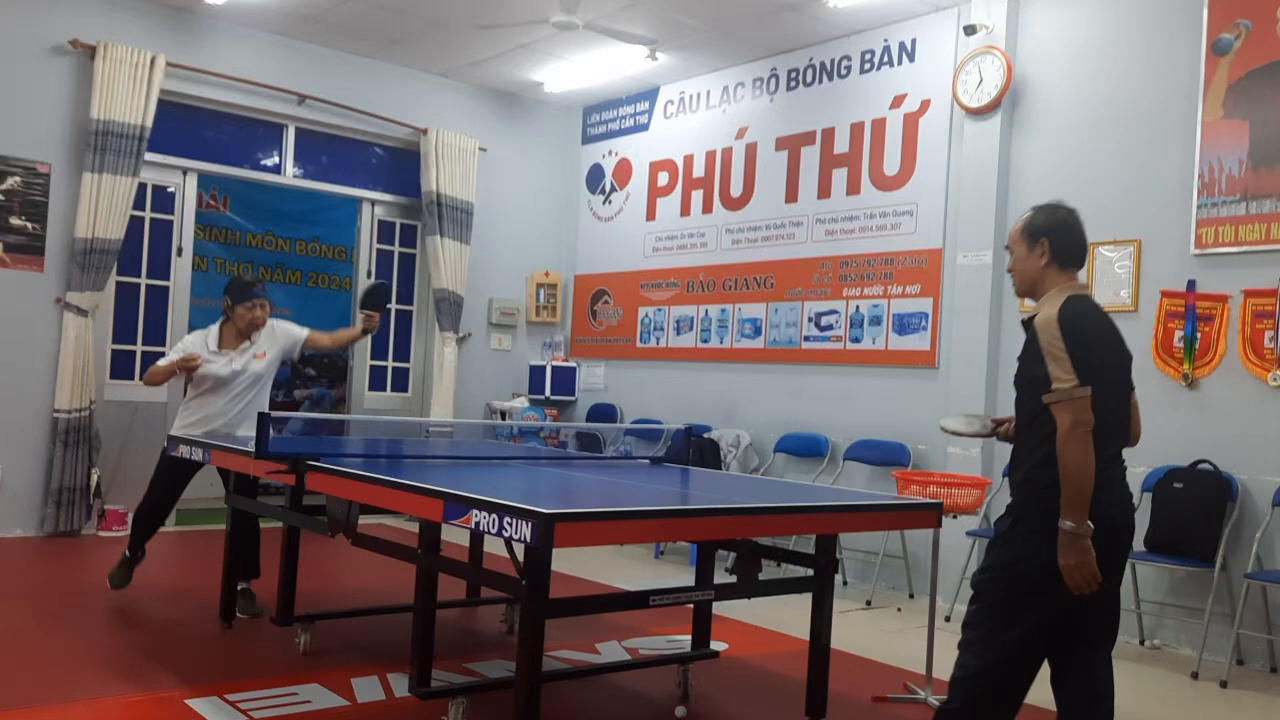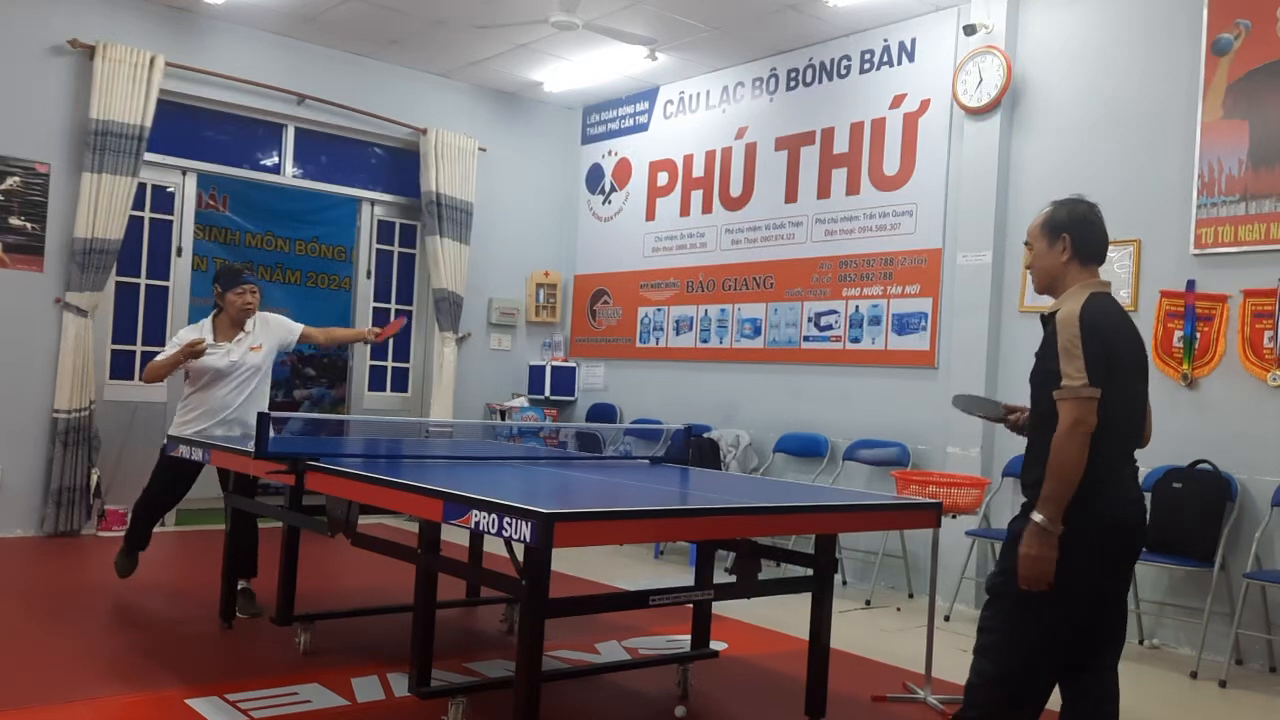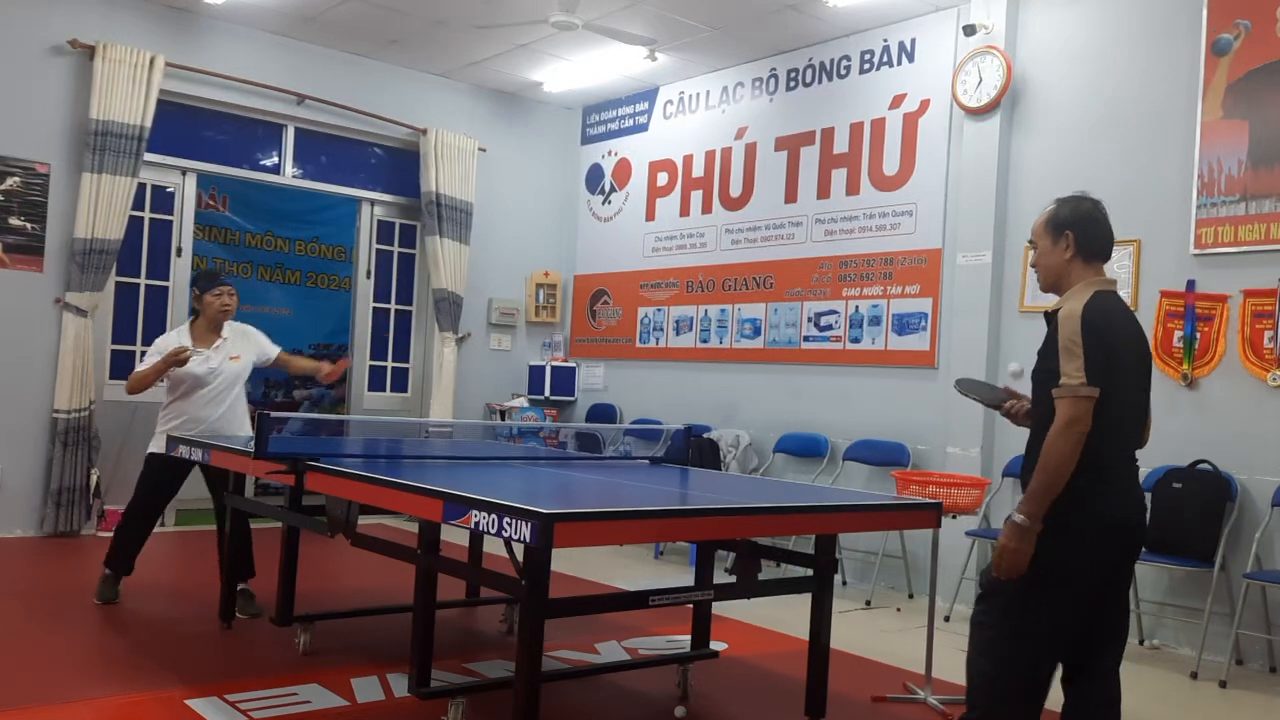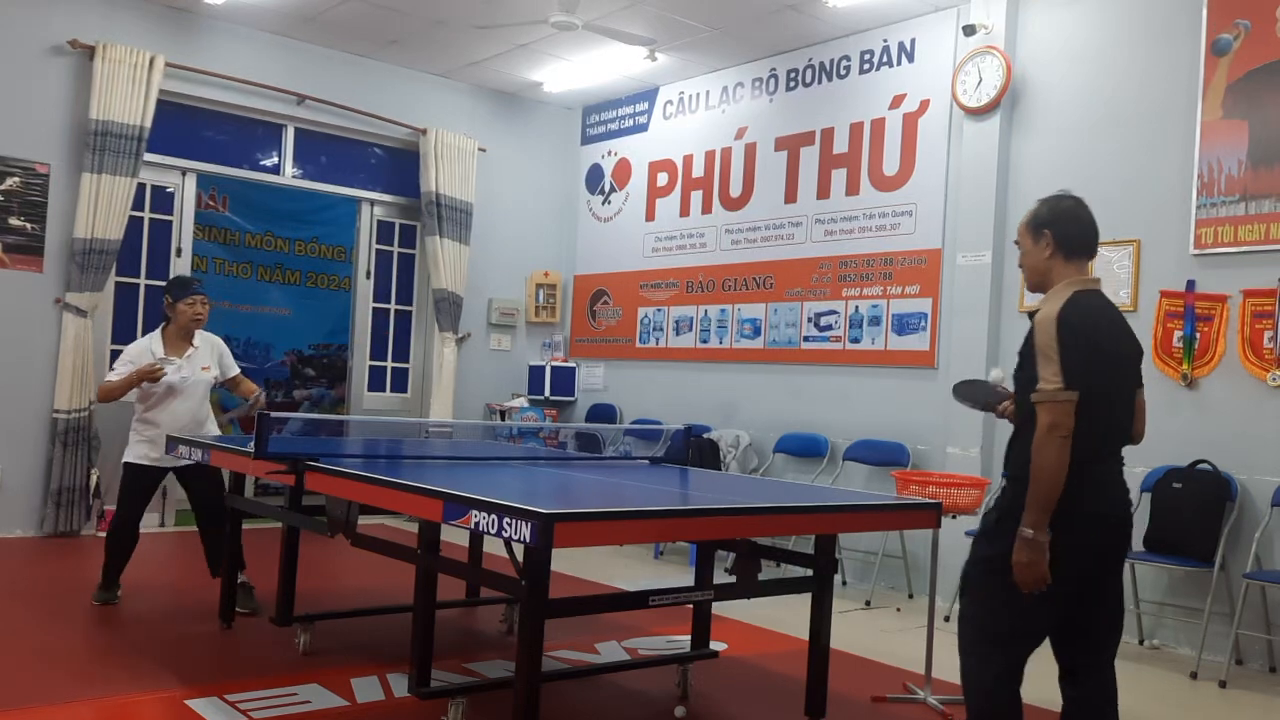
dt=0.2s
person 1, frame 1
left shoulder: (1054, 320)
right shoulder: (1103, 325)
left elbow: (1075, 428)
right elbow: (1128, 429)
left wrist: (1071, 528)
left hip: (1052, 522)
right hip: (1107, 517)
left knee: (991, 659)
right knee: (1084, 667)
person 1, frame 2
left shoulder: (1075, 317)
right shoulder: (1121, 323)
left elbow: (1077, 428)
left wrist: (1041, 523)
right wrist: (1040, 421)
left hip: (1076, 523)
right hip: (1117, 518)
left knee: (1006, 664)
right knee: (1090, 668)
person 1, frame 3
left shoulder: (1078, 315)
right shoulder: (1126, 322)
left elbow: (1073, 425)
left wrist: (1024, 520)
right wrist: (1040, 413)
left hip: (1072, 521)
right hip: (1118, 518)
left knee: (999, 656)
right knee: (1093, 670)
person 1, frame 4
left shoulder: (1056, 316)
right shoulder: (1118, 326)
left elbow: (1054, 431)
left wrist: (1032, 532)
left hip: (1054, 518)
right hip: (1106, 515)
left knee: (991, 658)
right knee: (1090, 668)
person 2, frame 1
left shoulder: (275, 334)
right shoulder: (196, 342)
left elbow: (325, 340)
right elbow: (149, 379)
left wrist: (363, 329)
right wrist: (176, 366)
right hip: (190, 437)
right knee: (155, 504)
left ankle: (242, 586)
right ankle: (133, 554)
person 2, frame 2
left shoulder: (270, 326)
right shoulder: (191, 335)
left elbow: (319, 335)
right elbow: (149, 376)
left wrist: (361, 334)
right wrist: (183, 355)
left hip: (240, 438)
right hip: (189, 435)
left knee: (243, 512)
right knee: (156, 498)
left ankle: (242, 585)
right ankle: (132, 546)
person 2, frame 3
left shoulder: (246, 336)
right shoulder: (170, 342)
left elbow: (285, 361)
right elbow: (133, 386)
left wrist: (317, 368)
right wrist: (167, 364)
left knee: (234, 517)
right knee: (141, 511)
left ankle: (241, 587)
right ankle: (112, 572)
person 2, frame 4
left shoulder: (214, 346)
right shoulder: (140, 351)
left elbow: (237, 382)
right elbow: (104, 395)
left wrist: (253, 392)
right wrist: (135, 379)
right hip: (148, 451)
left knee: (216, 514)
right knee: (126, 519)
left ankle: (238, 583)
right ankle: (109, 581)
